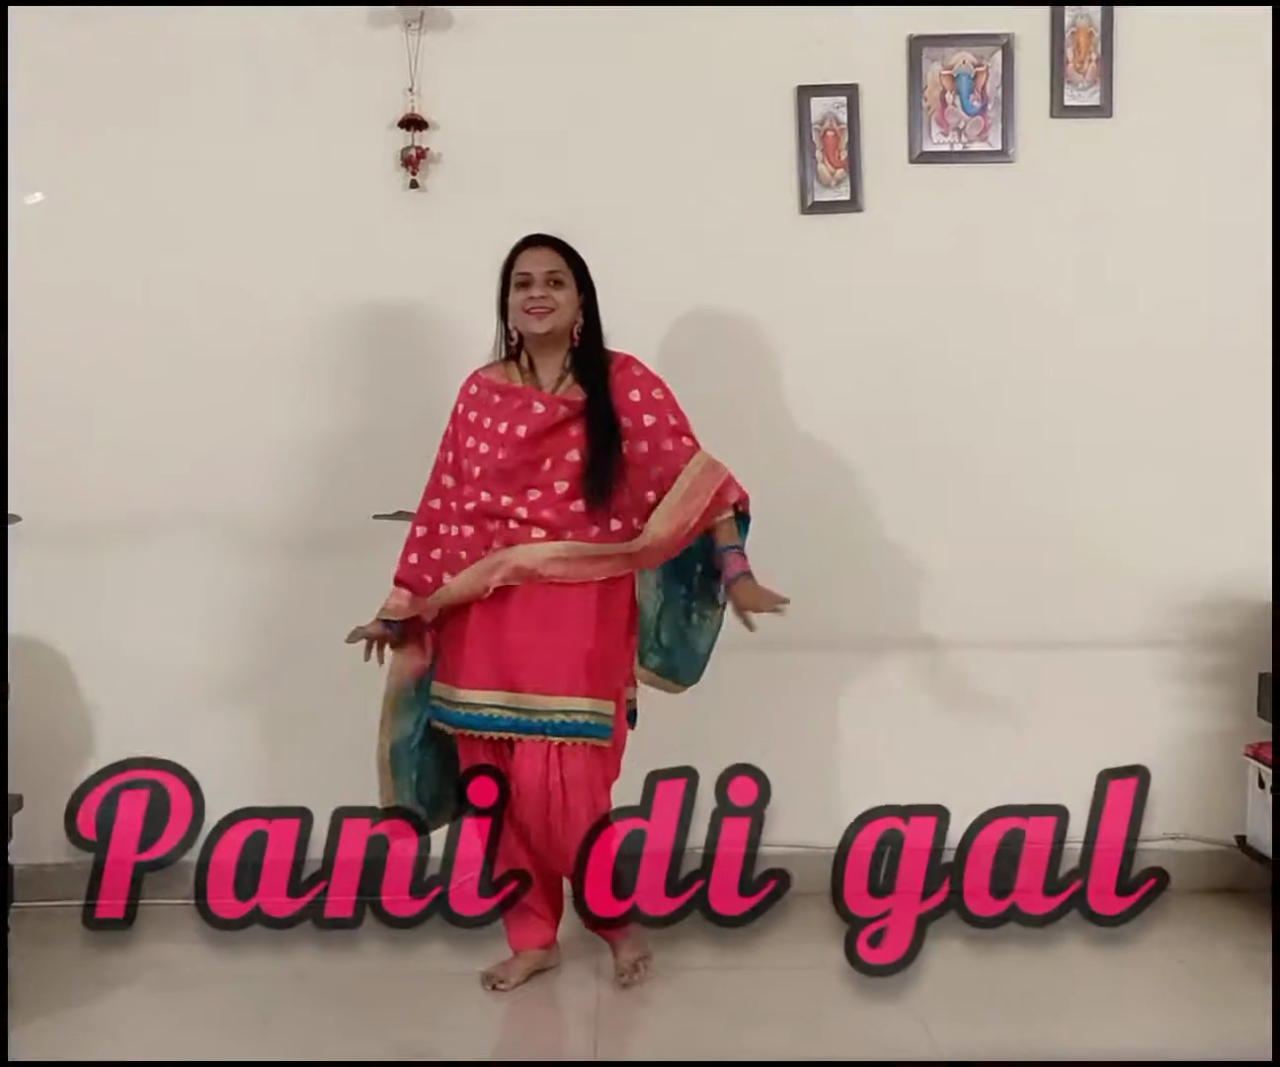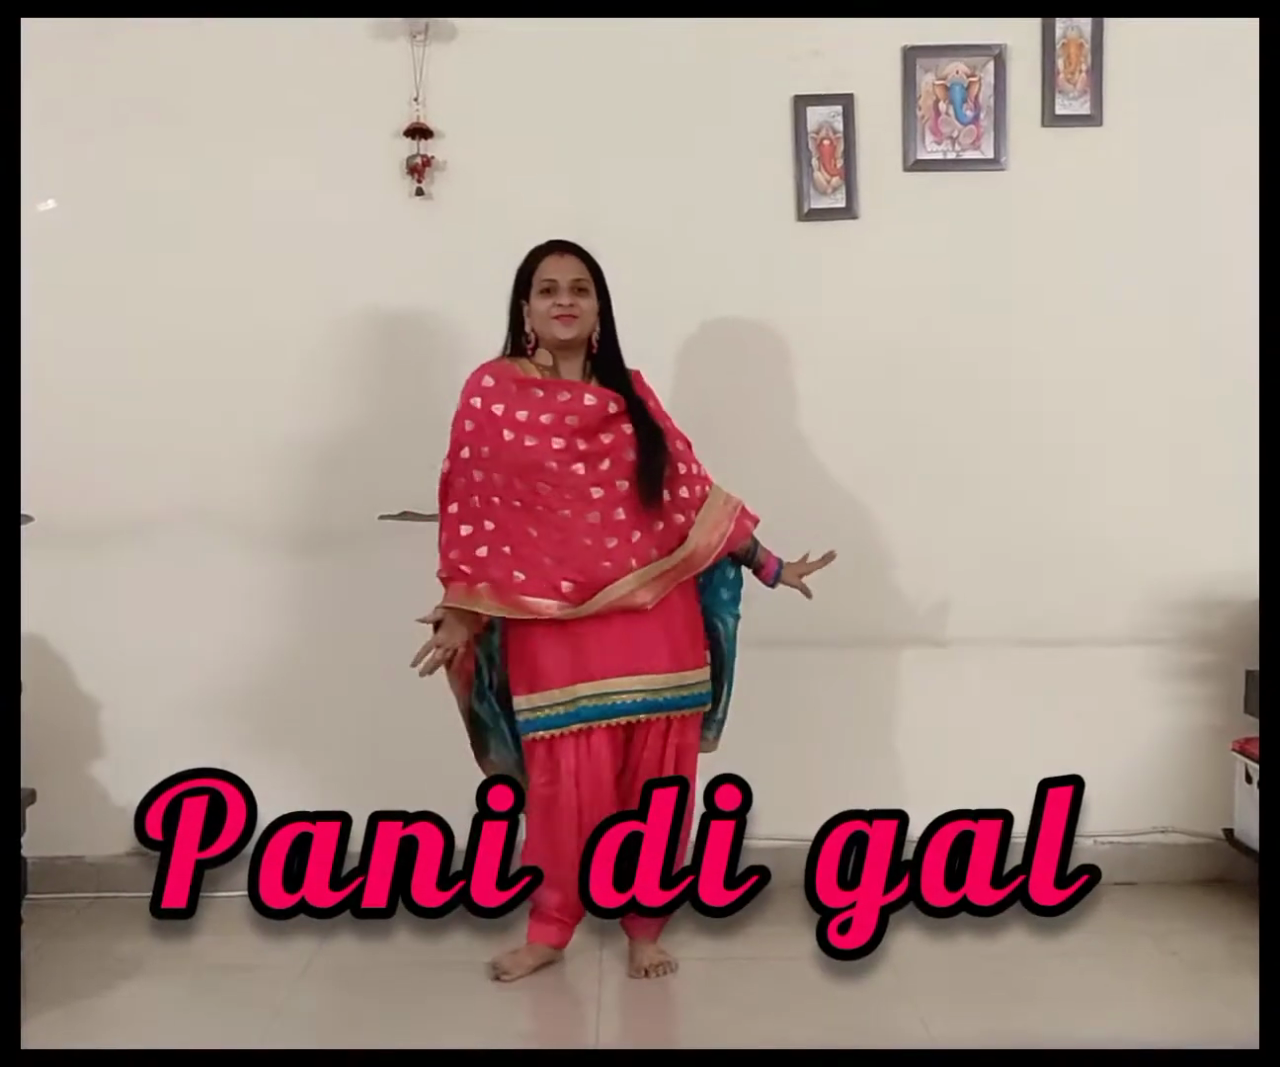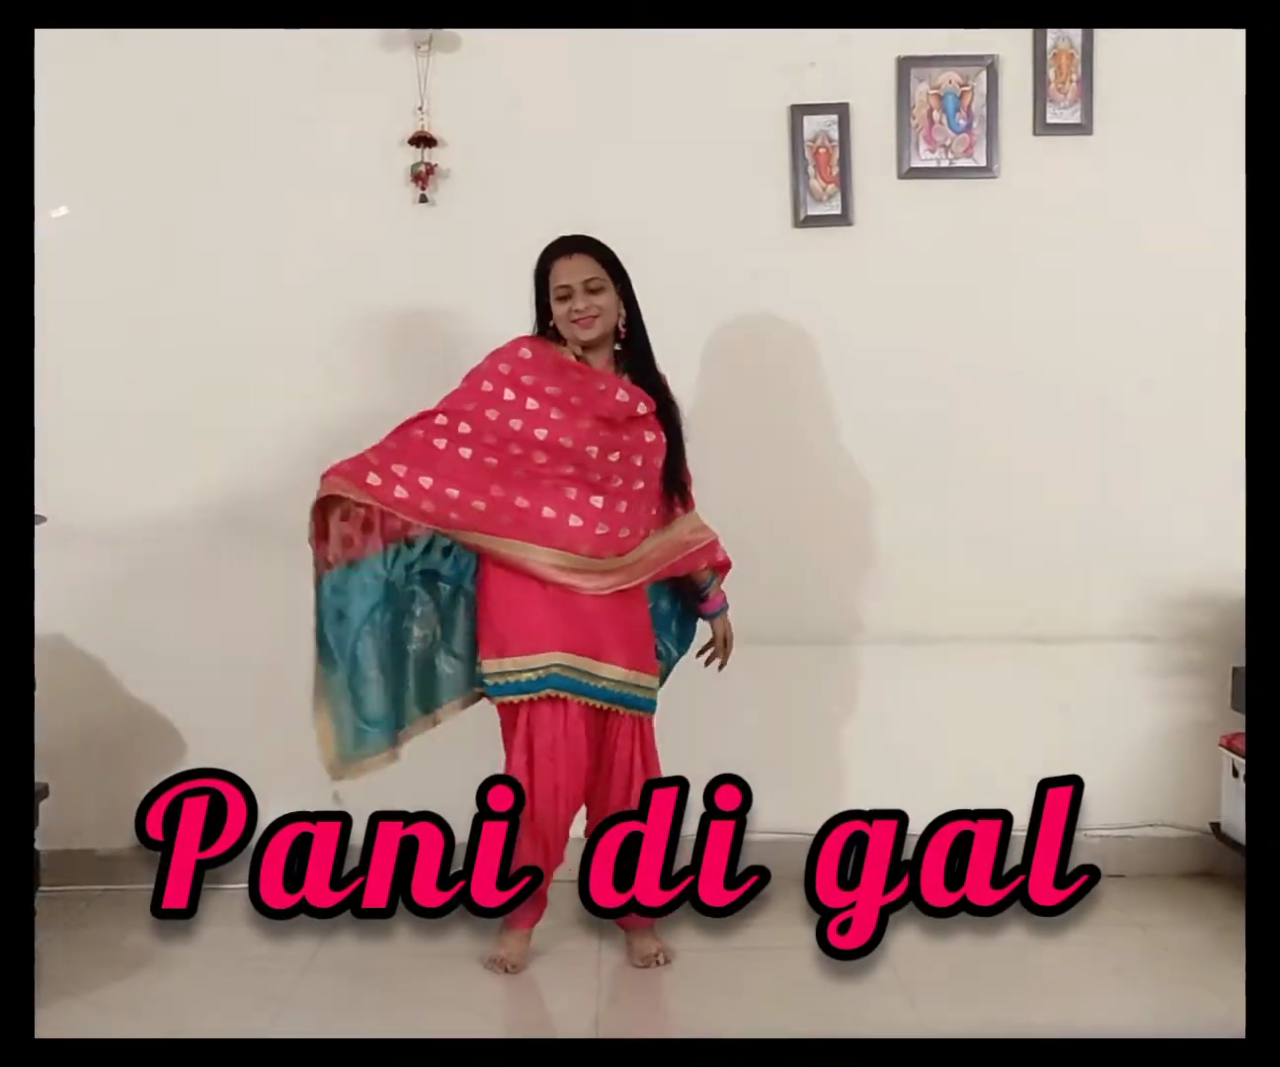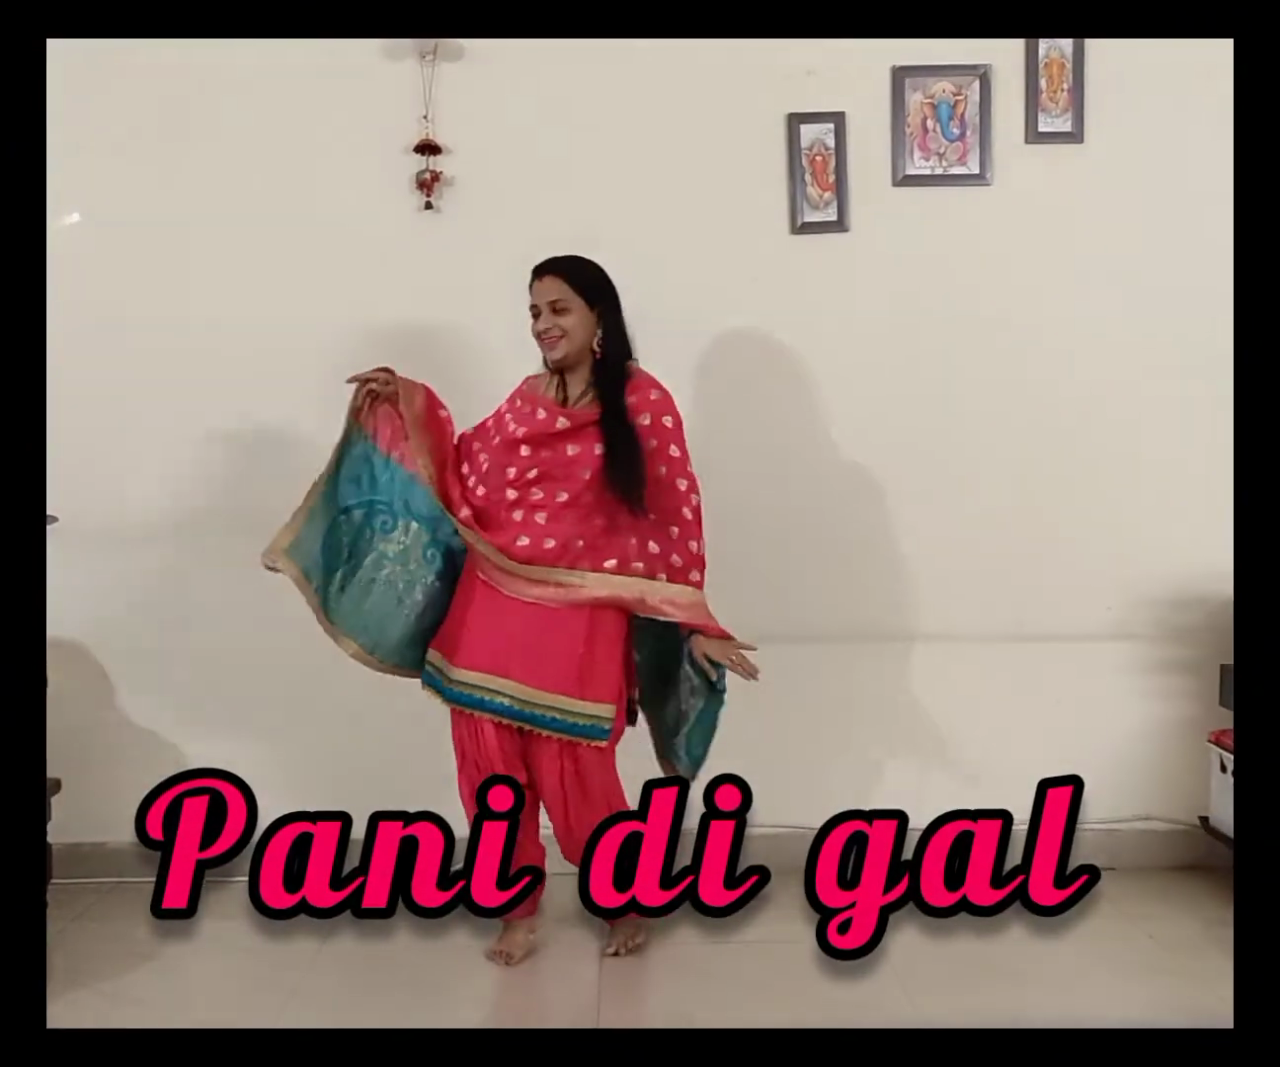
dt=0.5s
person 1, frame 1
left shoulder: (626, 383)
right shoulder: (479, 393)
left elbow: (696, 483)
right elbow: (445, 508)
left wrist: (736, 571)
right wrist: (404, 611)
left hip: (582, 612)
right hip: (486, 616)
left knee: (561, 784)
right knee: (496, 783)
left ankle: (621, 920)
right ankle: (531, 937)
person 1, frame 2
left shoulder: (629, 391)
right shoulder: (491, 389)
left elbow: (692, 493)
right elbow: (469, 507)
left wrist: (769, 565)
right wrist: (462, 614)
left hip: (658, 614)
right hip: (557, 619)
left knee: (663, 777)
right knee: (575, 784)
left ankle: (643, 920)
right ankle: (547, 927)
person 1, frame 3
left shoulder: (647, 392)
right shoulder: (517, 367)
left elbow: (671, 508)
right elbow: (439, 442)
left wrist: (712, 599)
right wrist: (356, 491)
left hip: (616, 602)
right hip: (529, 594)
left knee: (626, 766)
right knee: (547, 763)
left ankle: (636, 912)
right ankle: (518, 913)
person 1, frame 4
left shoulder: (642, 401)
right shoulder: (524, 400)
left elbow: (672, 517)
right elbow: (464, 477)
left wrist: (694, 625)
right wrist: (409, 401)
left hip: (581, 614)
right hip: (490, 605)
left knee: (575, 772)
right knee: (488, 766)
right ankle: (521, 909)
